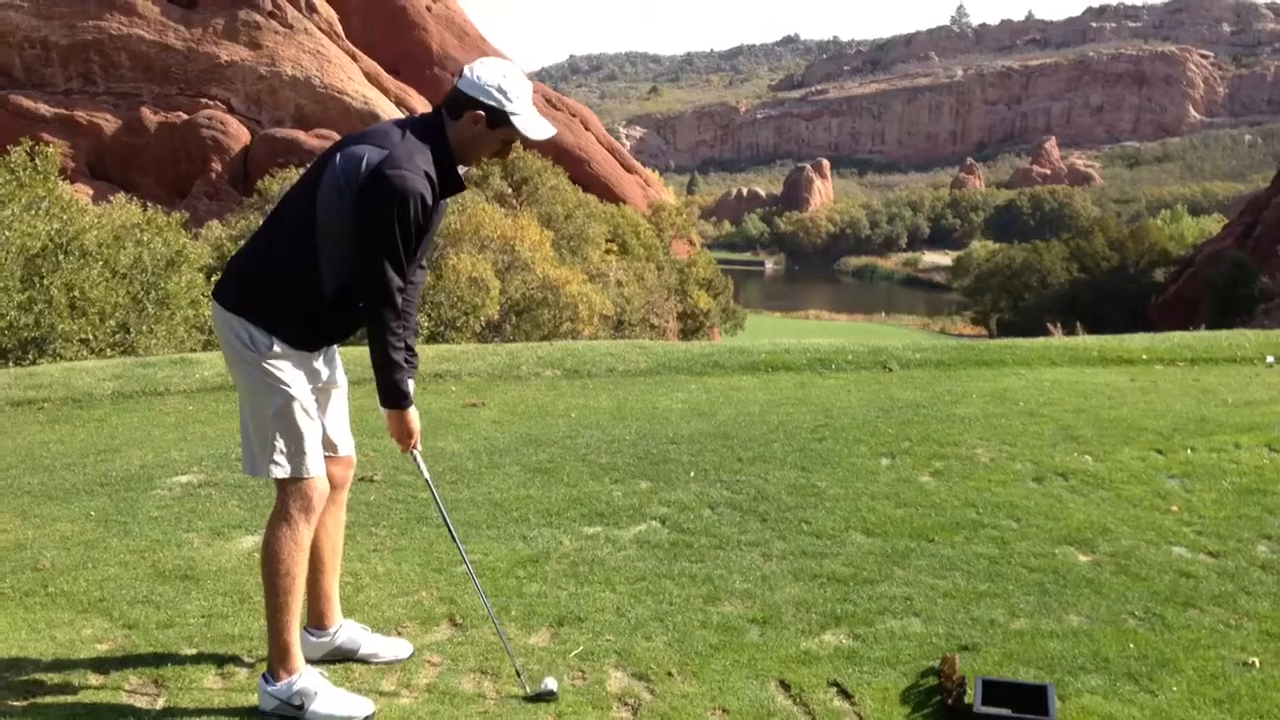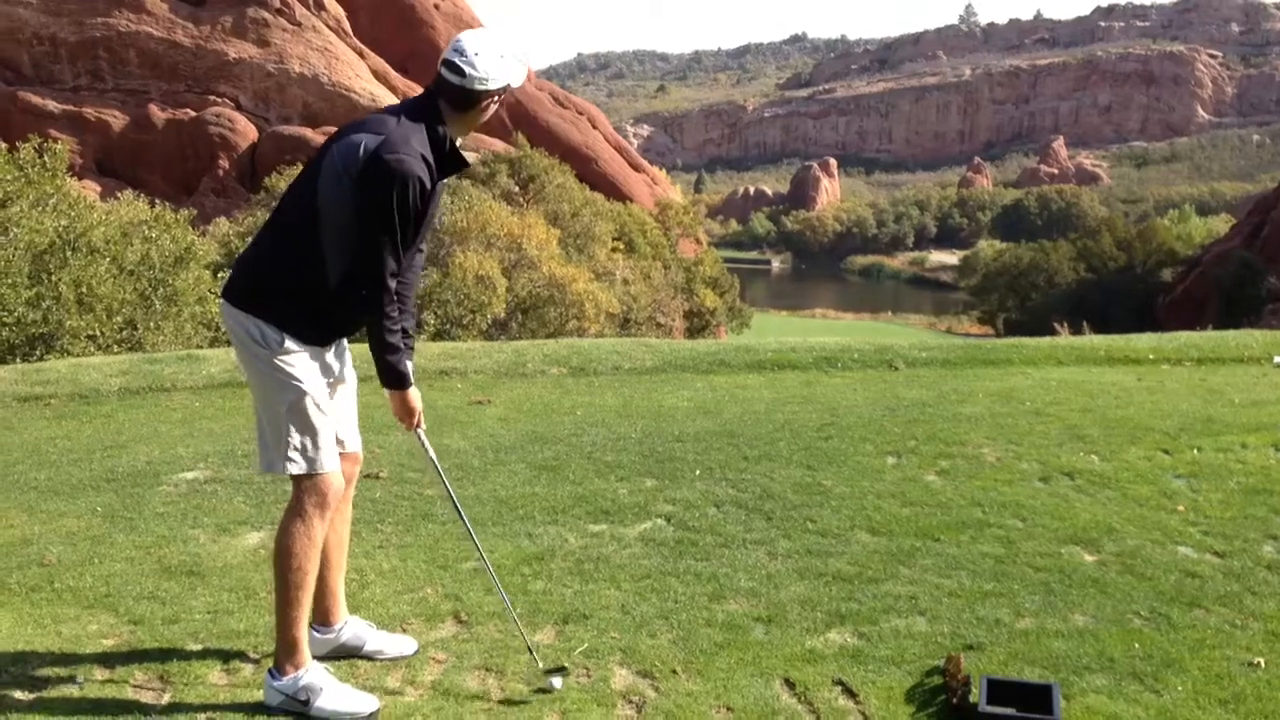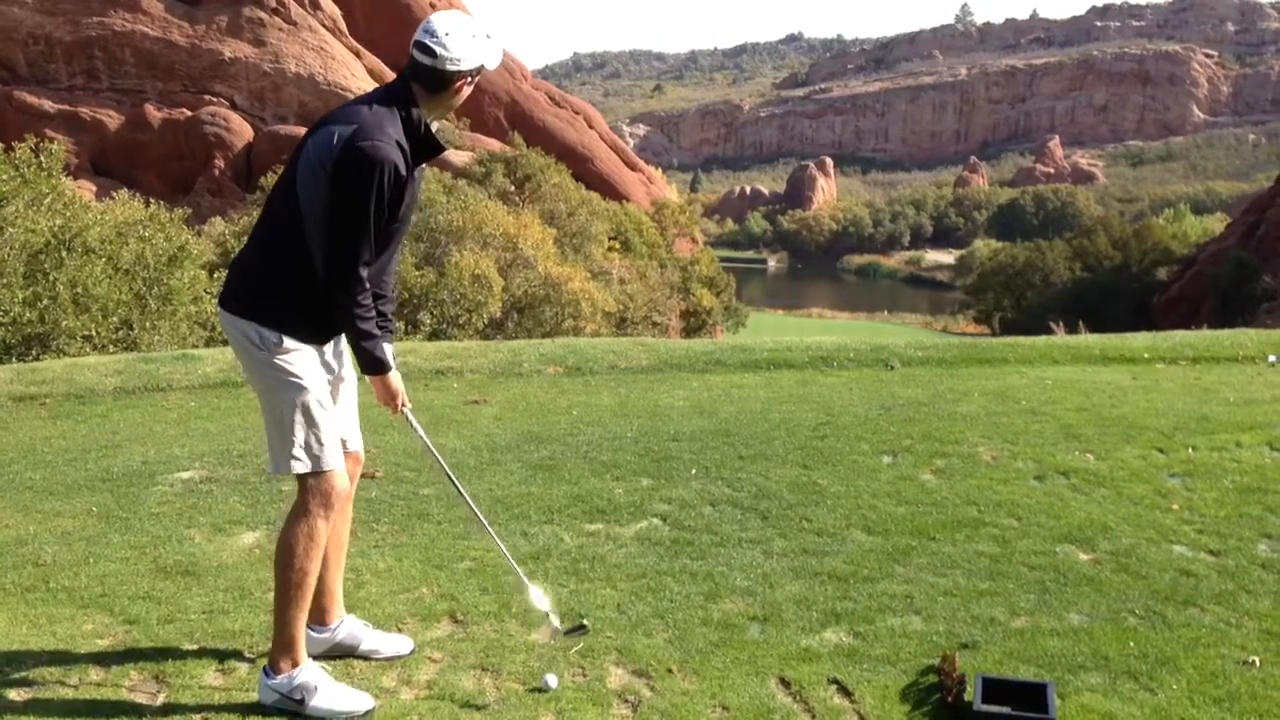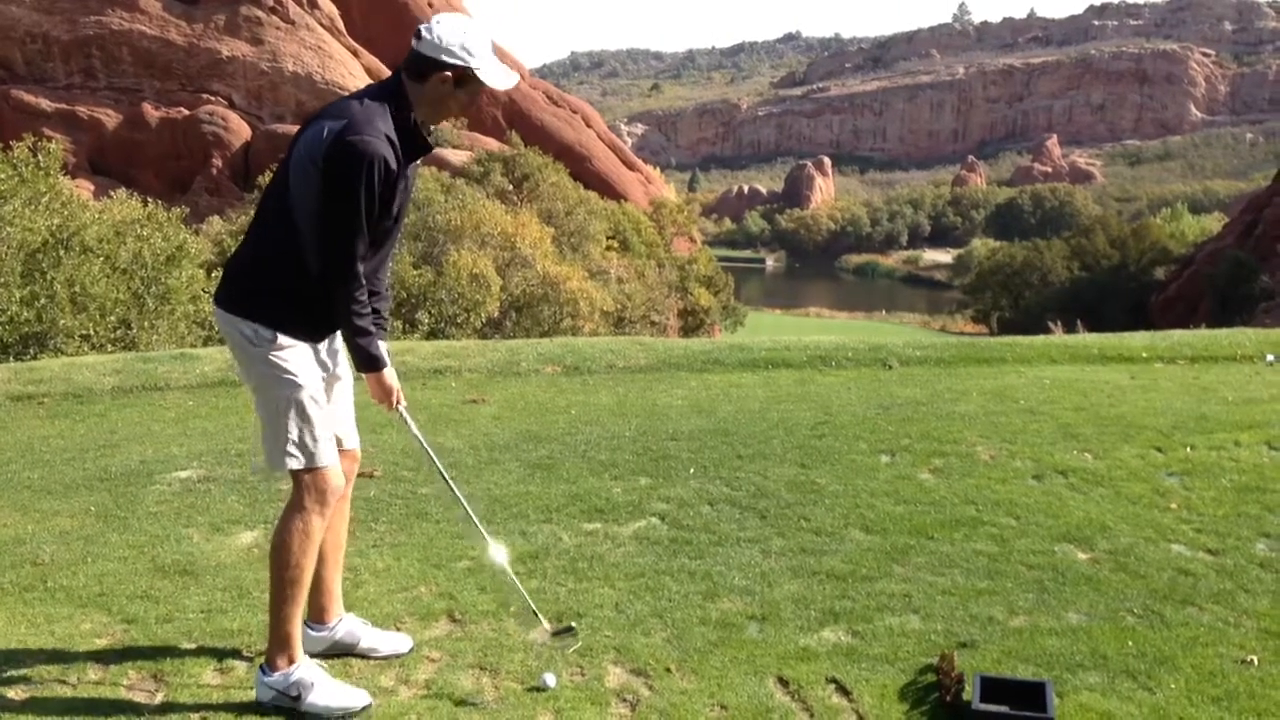
dt=0.5s
person 1, frame 1
left shoulder: (423, 159)
right shoulder: (400, 176)
left elbow: (405, 279)
right elbow: (383, 294)
left wrist: (405, 381)
right wrist: (397, 399)
left hip: (307, 323)
right hip: (265, 324)
left knee: (336, 470)
right knee: (304, 491)
left ankle: (325, 627)
person 1, frame 2
left shoulder: (418, 143)
right shoulder: (400, 160)
left elbow: (400, 266)
right elbow: (376, 279)
left wrist: (402, 363)
right wrist: (399, 380)
left hip: (314, 319)
right hip: (275, 320)
left knee: (343, 468)
right knee: (319, 486)
left ankle: (330, 623)
person 1, frame 3
left shoulder: (395, 130)
right shoulder: (373, 146)
left elbow: (371, 259)
right elbow: (345, 271)
left wrist: (382, 346)
right wrist: (378, 363)
left hip: (315, 319)
right hip: (275, 321)
left knee: (345, 468)
right knee: (325, 487)
left ankle: (327, 624)
person 1, frame 4
left shoulder: (389, 128)
right shoulder: (363, 141)
left elbow: (367, 257)
right elbow: (341, 265)
left wrist: (376, 347)
right wrist: (374, 362)
left hip: (311, 317)
right hip: (269, 318)
left knee: (342, 466)
right knee: (317, 485)
left ankle: (327, 621)
